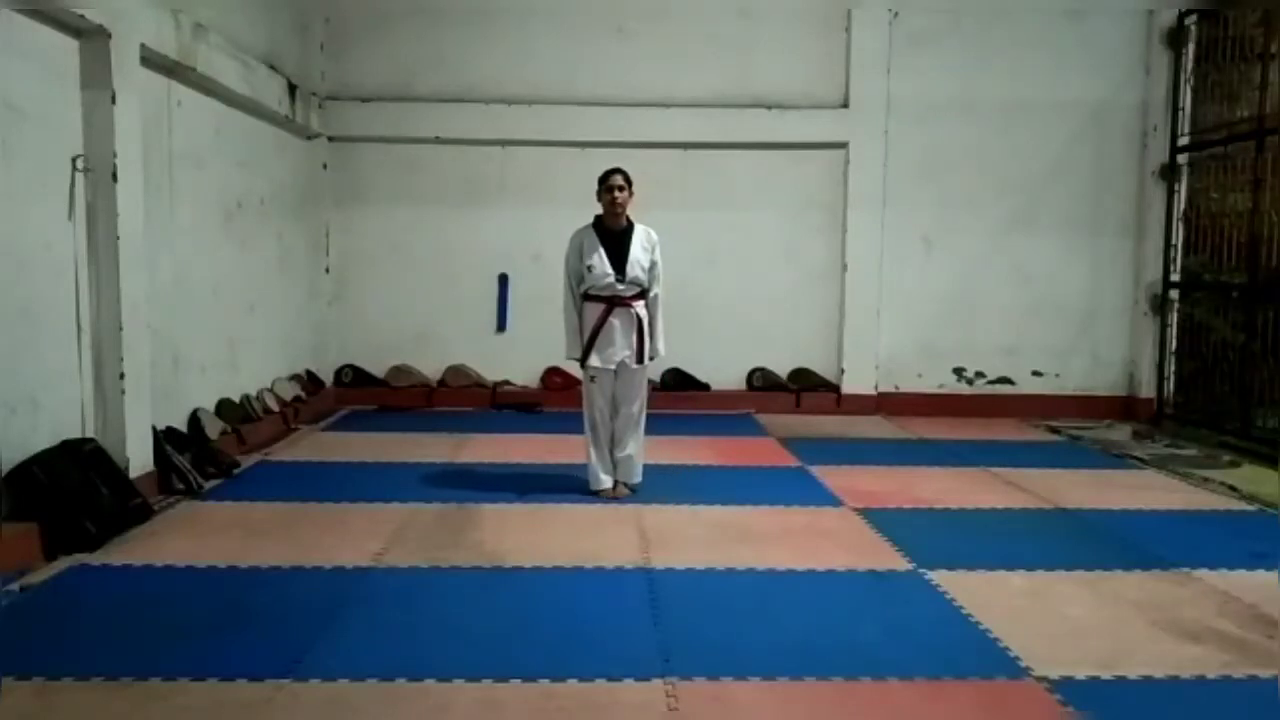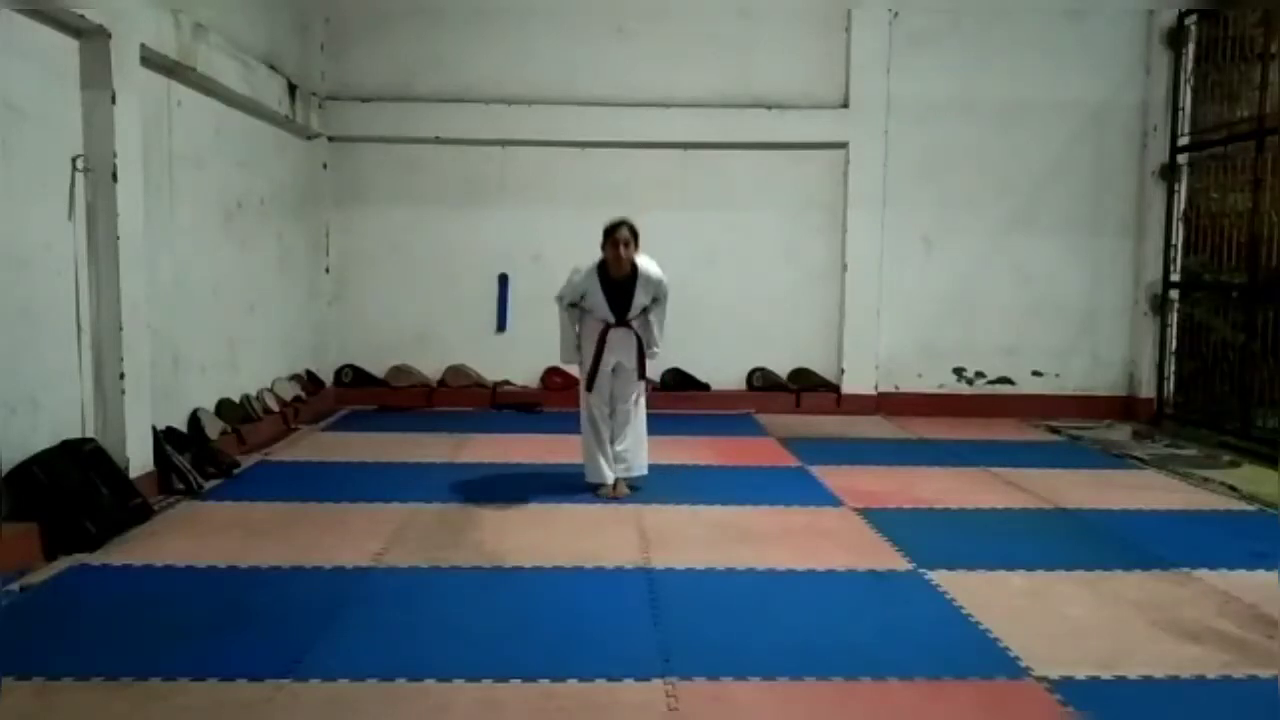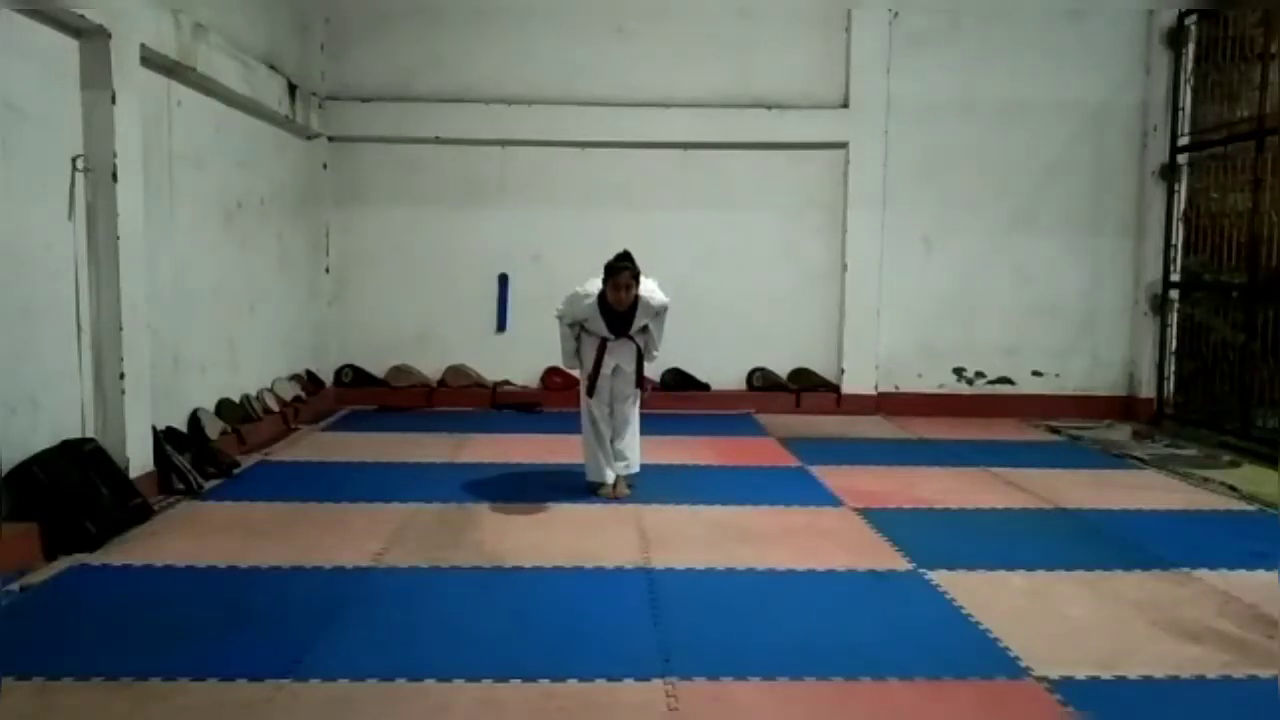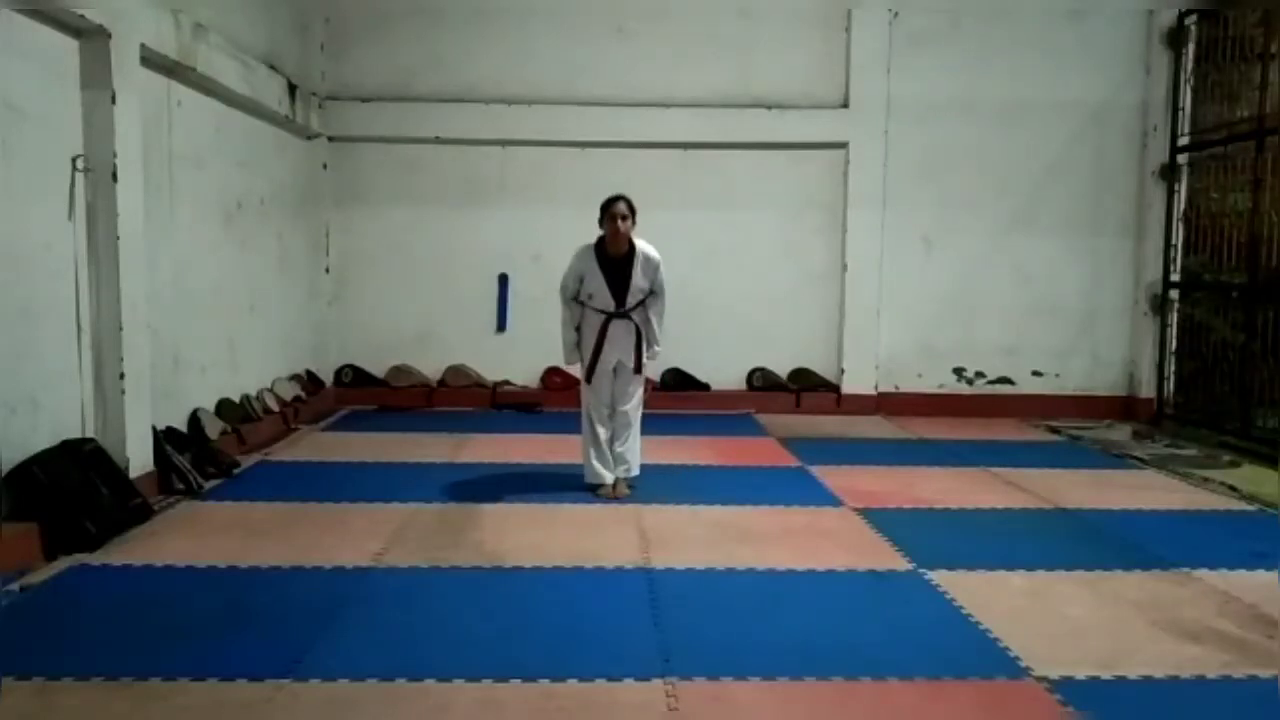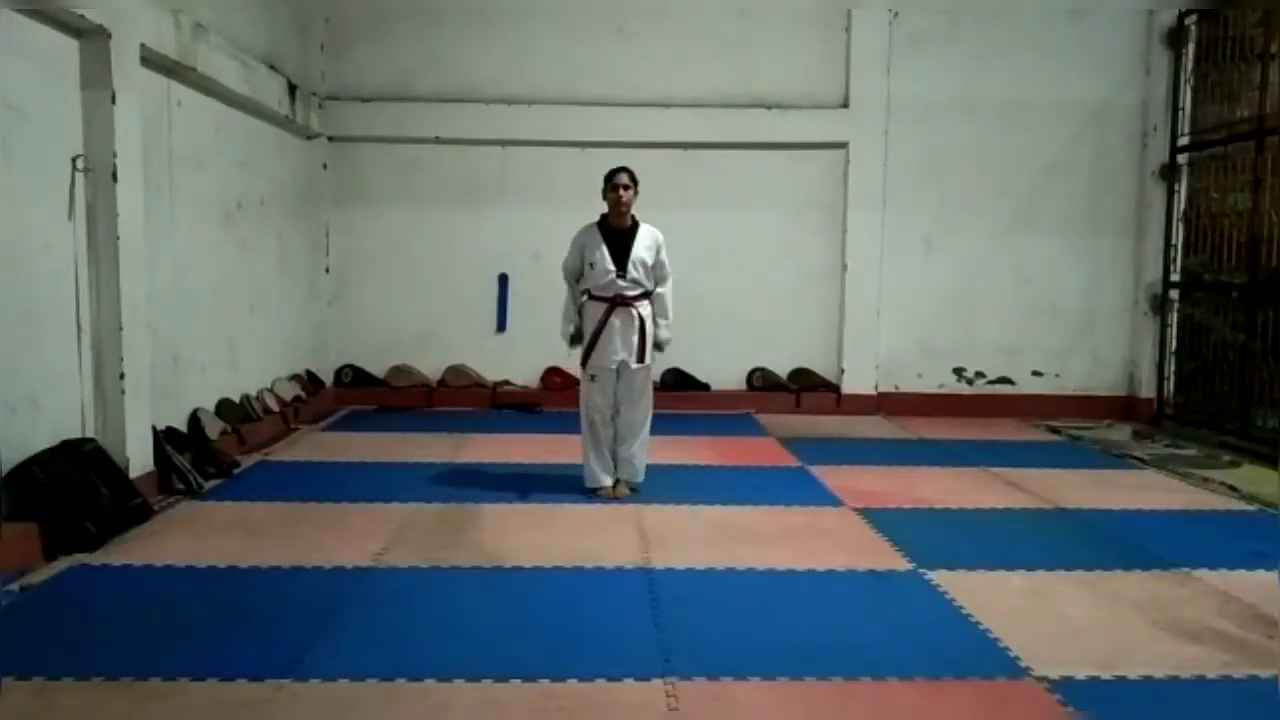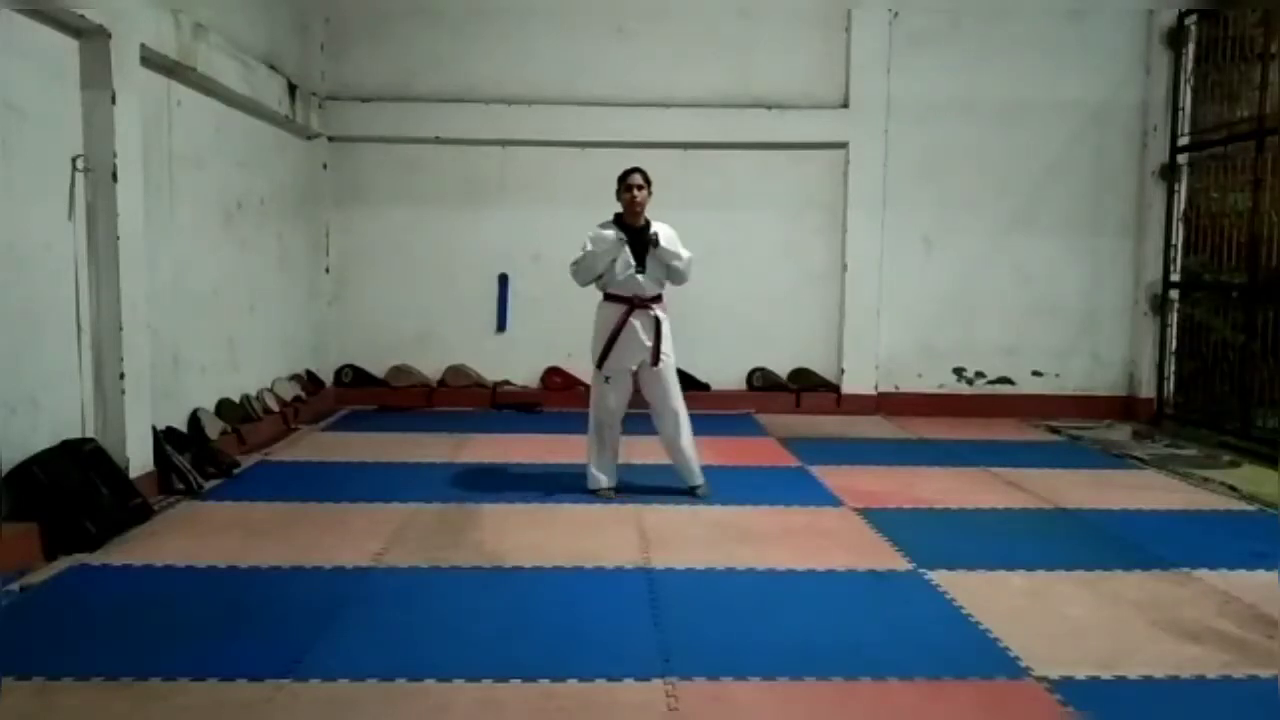
dt=0.5s
person 1, frame 1
left shoulder: (647, 237)
right shoulder: (582, 239)
left elbow: (654, 291)
right elbow: (571, 292)
left wrist: (655, 341)
right wrist: (575, 343)
left hip: (634, 327)
right hip: (597, 328)
left knee: (631, 408)
right knee: (598, 408)
left ankle: (625, 476)
right ankle: (603, 478)
person 1, frame 2
left shoulder: (651, 275)
right shoulder: (584, 277)
left elbow: (659, 301)
right elbow: (565, 302)
left wrist: (652, 340)
right wrist: (571, 347)
left hip: (631, 340)
right hip: (595, 341)
left knee: (629, 405)
right knee: (597, 407)
left ankle: (623, 473)
right ankle: (603, 475)
person 1, frame 3
left shoulder: (651, 299)
right shoulder: (585, 300)
left elbow: (662, 311)
right elbow: (564, 318)
left wrist: (650, 347)
right wrist: (573, 357)
left hip: (630, 346)
right hip: (595, 348)
left knee: (626, 407)
right knee: (597, 408)
left ankle: (622, 473)
right ankle: (604, 476)
person 1, frame 4
left shoulder: (649, 257)
right shoulder: (584, 258)
left elbow: (656, 297)
right elbow: (569, 300)
left wrist: (652, 341)
right wrist: (572, 347)
left hip: (631, 332)
right hip: (596, 332)
left knee: (627, 406)
right knee: (597, 406)
left ankle: (622, 474)
right ankle: (603, 475)
person 1, frame 5
left shoulder: (651, 237)
right shoulder: (586, 236)
left elbow: (662, 283)
right elbow: (571, 280)
left wrist: (662, 328)
right wrist: (571, 325)
left hip: (637, 324)
right hip: (599, 324)
left knee: (635, 406)
right knee: (597, 407)
left ankle: (625, 475)
right ankle: (601, 477)
person 1, frame 6
left shoulder: (664, 232)
right shoulder: (602, 234)
left elbow: (683, 273)
right elbow: (579, 274)
left wrist: (661, 247)
right wrist: (609, 247)
left hip: (653, 323)
right hip: (615, 322)
left knee: (669, 404)
right knee: (607, 405)
left ankle: (693, 475)
right ankle: (601, 477)
